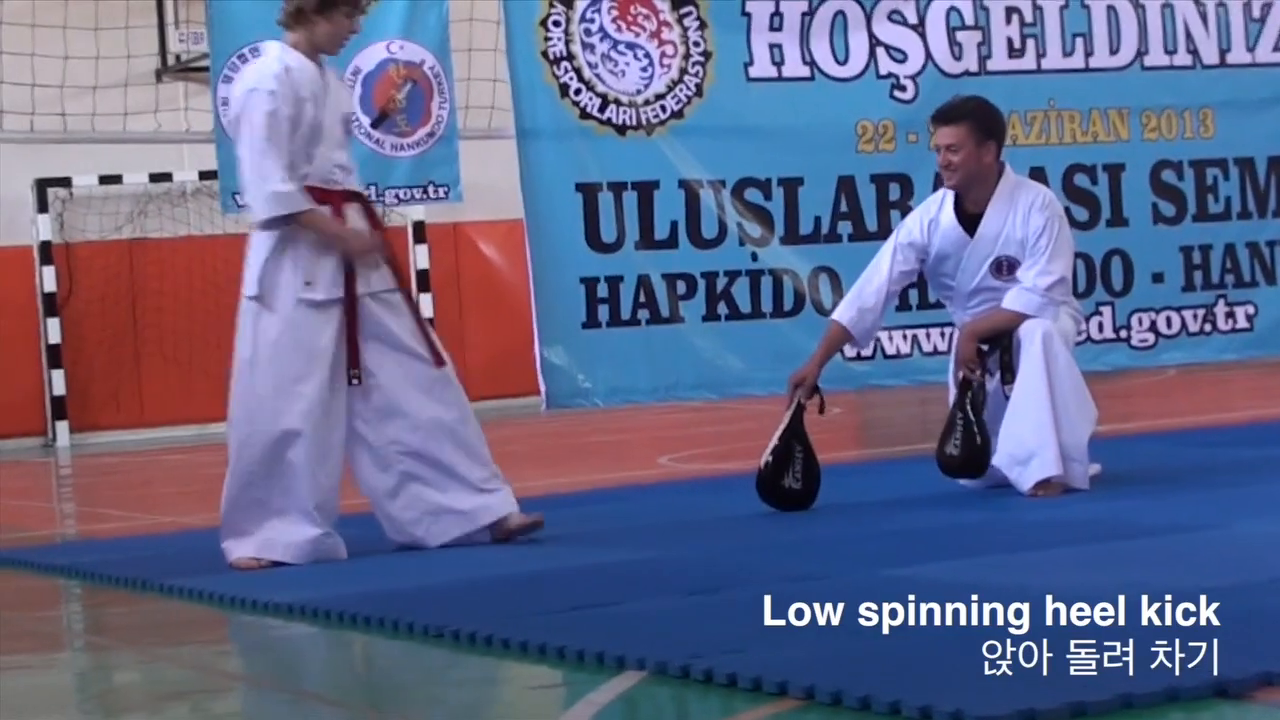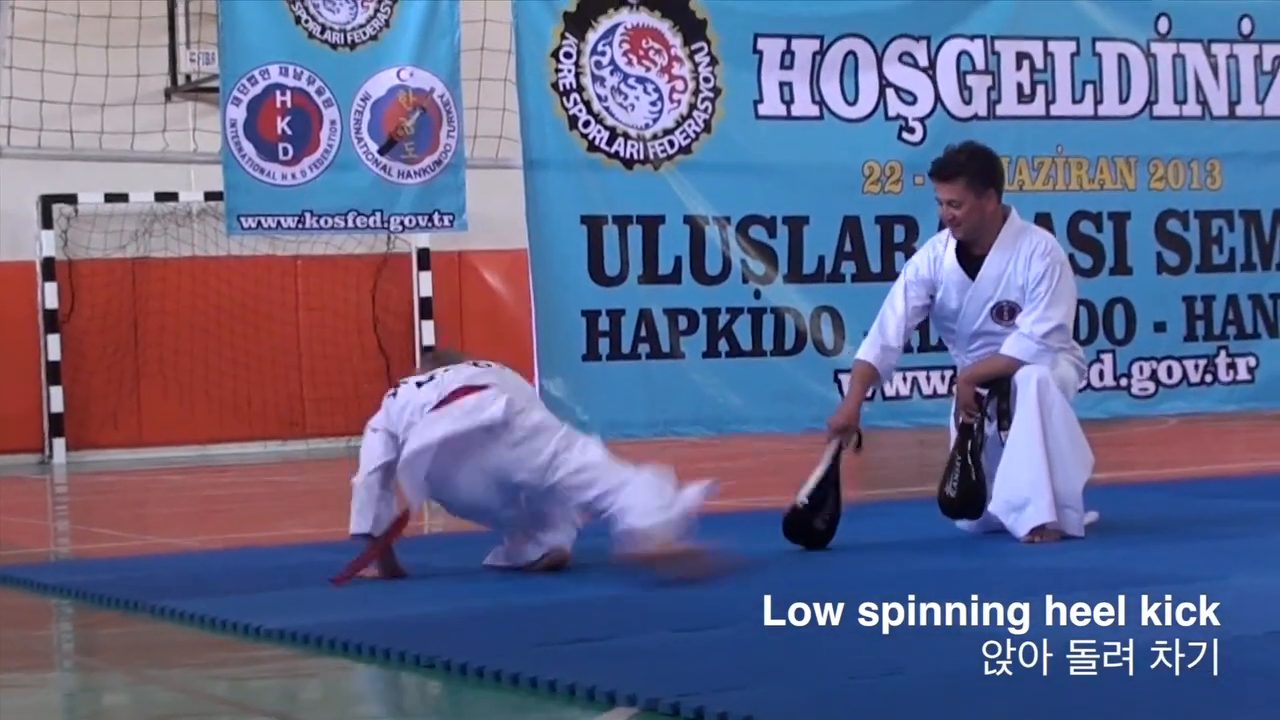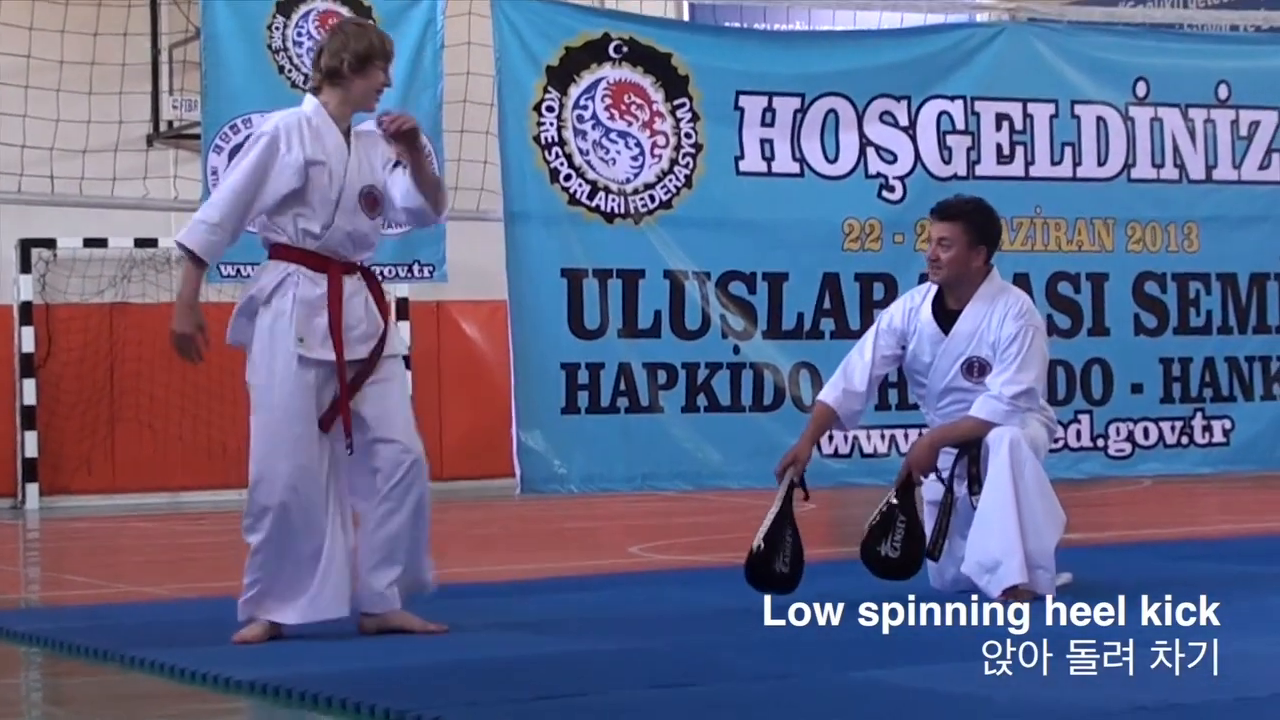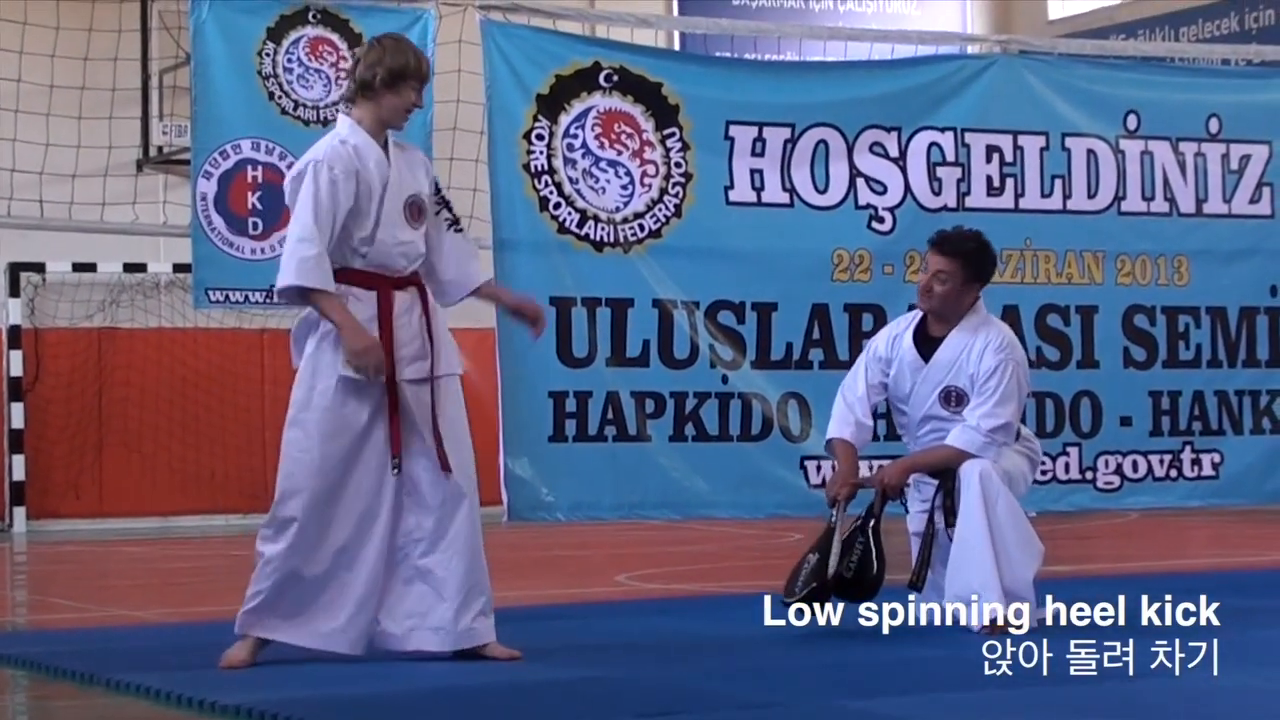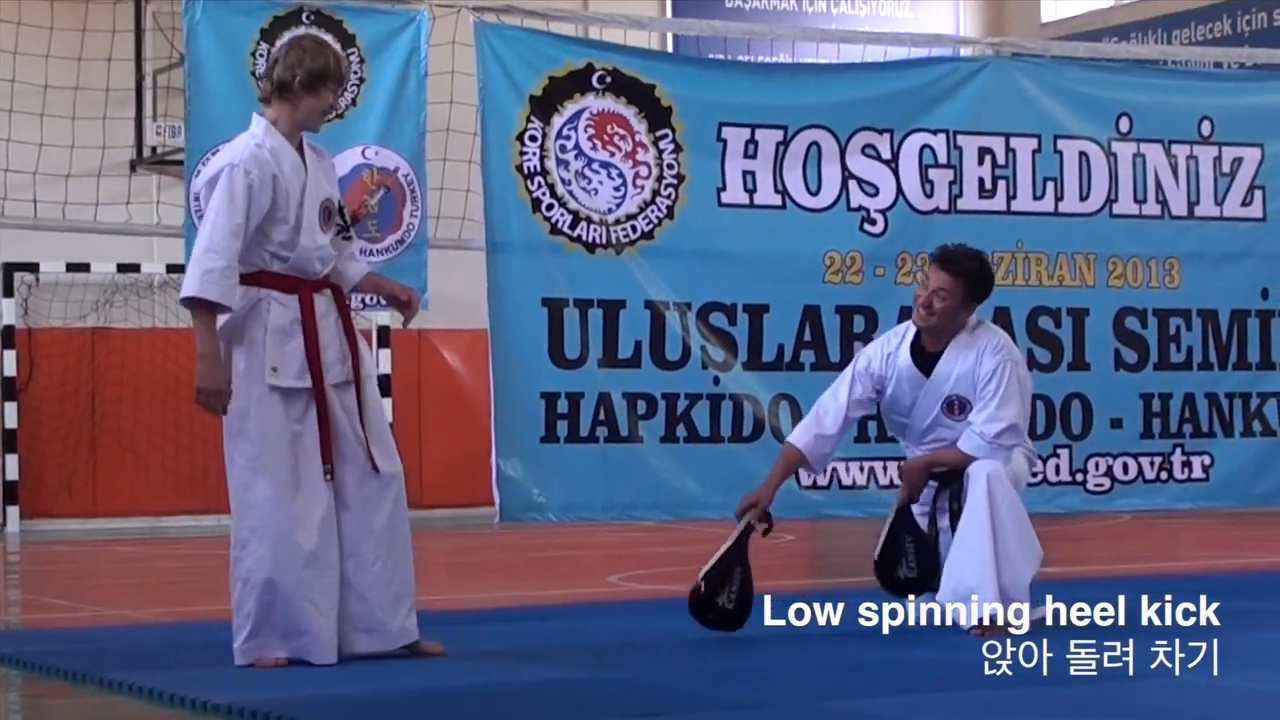
dt=1s
person 1, frame 1
left shoulder: (328, 81)
right shoulder: (267, 80)
right elbow: (267, 184)
right wrist: (336, 234)
left hip: (348, 249)
right hip: (295, 256)
left knee: (412, 376)
right knee: (282, 399)
left ankle: (480, 511)
right ankle: (267, 533)
person 1, frame 2
left shoulder: (394, 404)
right shoulder: (495, 372)
left elbow: (372, 482)
left wrist: (384, 560)
left hip: (433, 451)
right hip: (494, 418)
right ankle: (653, 535)
person 1, frame 3
left shoulder: (372, 147)
right shoulder: (284, 133)
left elbow: (426, 207)
right elbow: (220, 215)
left wrist: (415, 149)
right wrist: (186, 305)
left hip: (357, 310)
right hip: (293, 307)
left knee: (396, 457)
right knee: (288, 470)
left ankle: (380, 602)
right ankle: (271, 608)
person 1, frame 4
left shoulder: (413, 162)
right shoulder: (331, 159)
left elbow: (444, 248)
right elbow: (304, 257)
left wrist: (504, 298)
right wrist: (352, 328)
left hip: (415, 327)
right hip: (350, 334)
left knee: (444, 481)
right knee: (314, 487)
left ankle: (458, 626)
right ankle: (261, 626)
person 1, frame 5
left shoulder: (319, 163)
right shoulder: (246, 161)
right elbow: (212, 262)
left wrist: (383, 286)
right wrist: (211, 357)
left hip: (329, 333)
right hip: (268, 337)
left knee: (372, 480)
right knee: (274, 496)
left ankle: (386, 627)
right ankle: (272, 637)
person 2, frame 1
left shoulder: (1036, 204)
right shoulder: (929, 218)
left elbow: (1042, 295)
right elbow: (871, 291)
left wrist: (972, 331)
right wrist: (817, 361)
left hip: (1039, 322)
right hip: (976, 340)
left knee: (1038, 337)
left ankle: (1052, 466)
person 2, frame 2
left shoulder: (1037, 250)
right shoulder: (932, 257)
left elbow: (1041, 342)
right elbow: (886, 331)
left wrist: (968, 376)
right wrist: (853, 401)
left hip: (1041, 371)
right hip: (977, 388)
left knee: (1035, 382)
right knee: (975, 518)
left ankle: (1048, 513)
person 2, frame 3
left shoulder: (1015, 311)
right shoulder: (910, 309)
left elbow: (1010, 403)
right elbow: (855, 376)
left wrist: (932, 440)
right wrist: (808, 439)
left hip: (1013, 428)
right hip: (947, 450)
left knee: (1006, 444)
right knee: (950, 579)
left ankle: (1019, 574)
person 2, frame 4
left shoulder: (996, 345)
right shoulder: (895, 337)
left elbow: (985, 437)
right elbow: (852, 402)
left wrist: (906, 465)
right wrist: (847, 467)
left hip: (998, 459)
right hip: (929, 480)
left knee: (976, 476)
right knee: (939, 609)
left ankle: (1003, 604)
person 2, frame 5
left shoulder: (994, 350)
right shoulder: (887, 351)
left elbow: (995, 438)
right elbow: (827, 417)
left wrist: (924, 463)
right wrist: (772, 485)
left hip: (992, 462)
right hip: (925, 480)
left knee: (987, 475)
left ankle: (995, 604)
